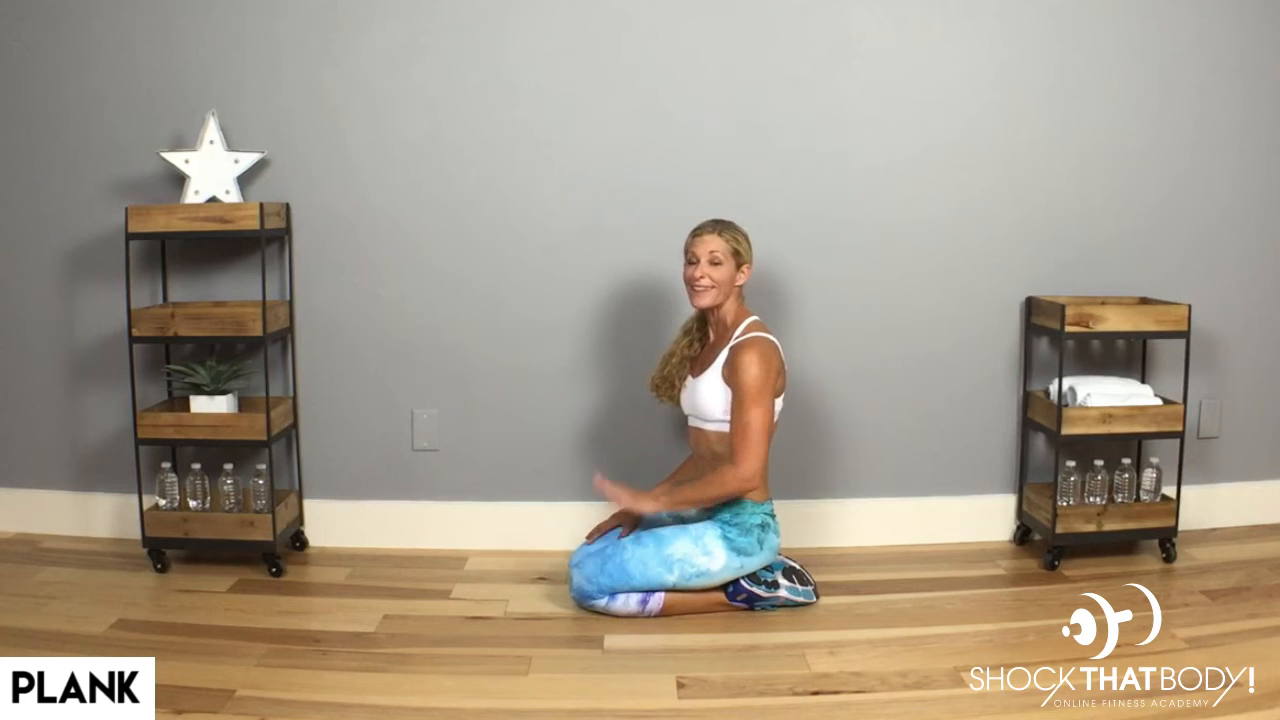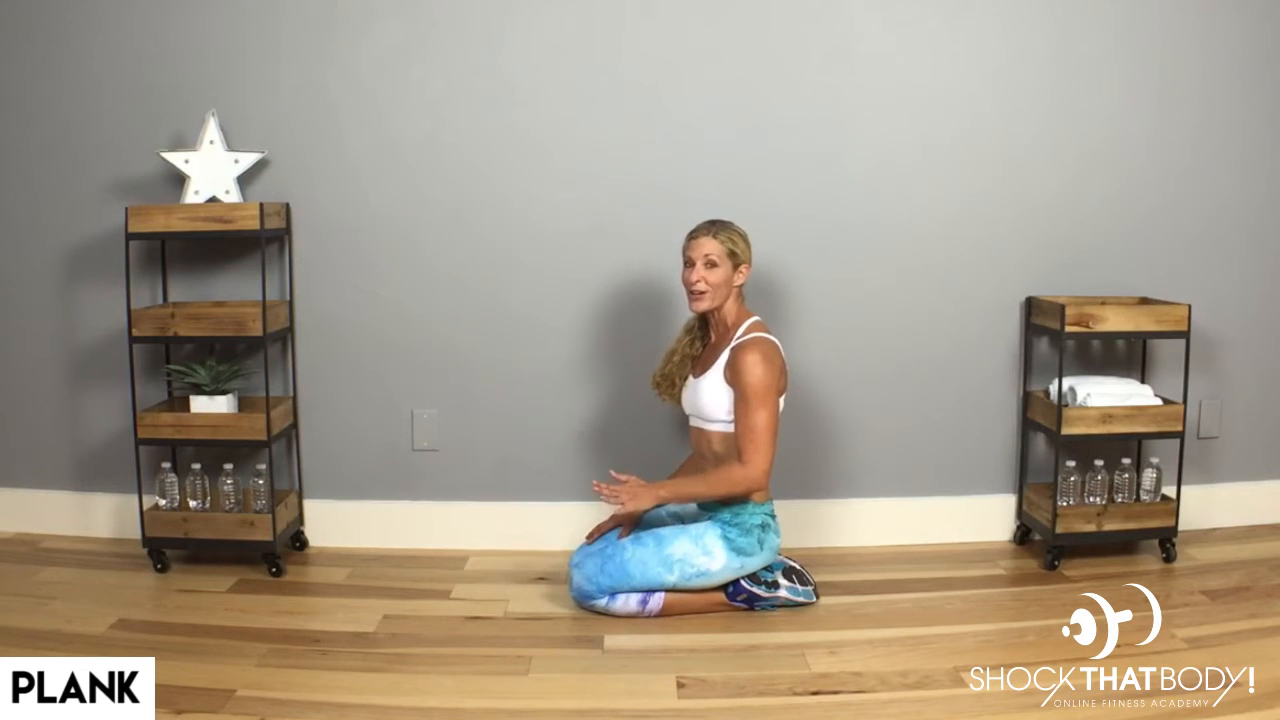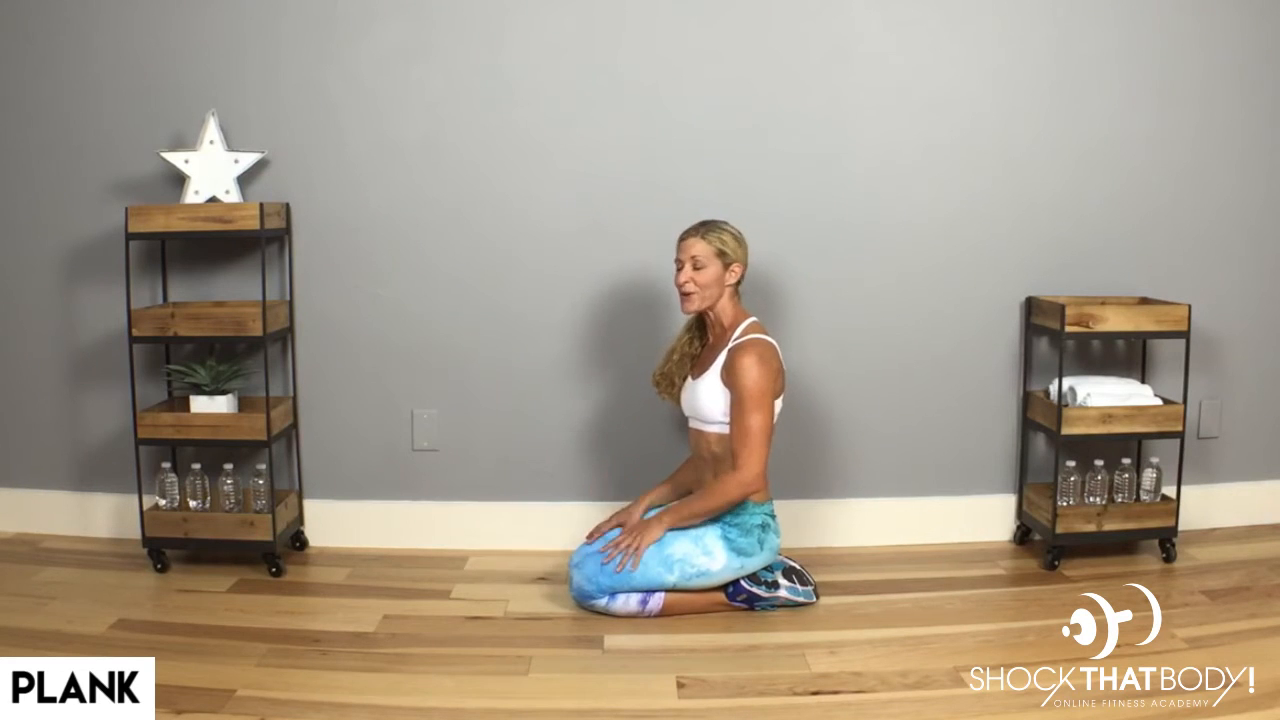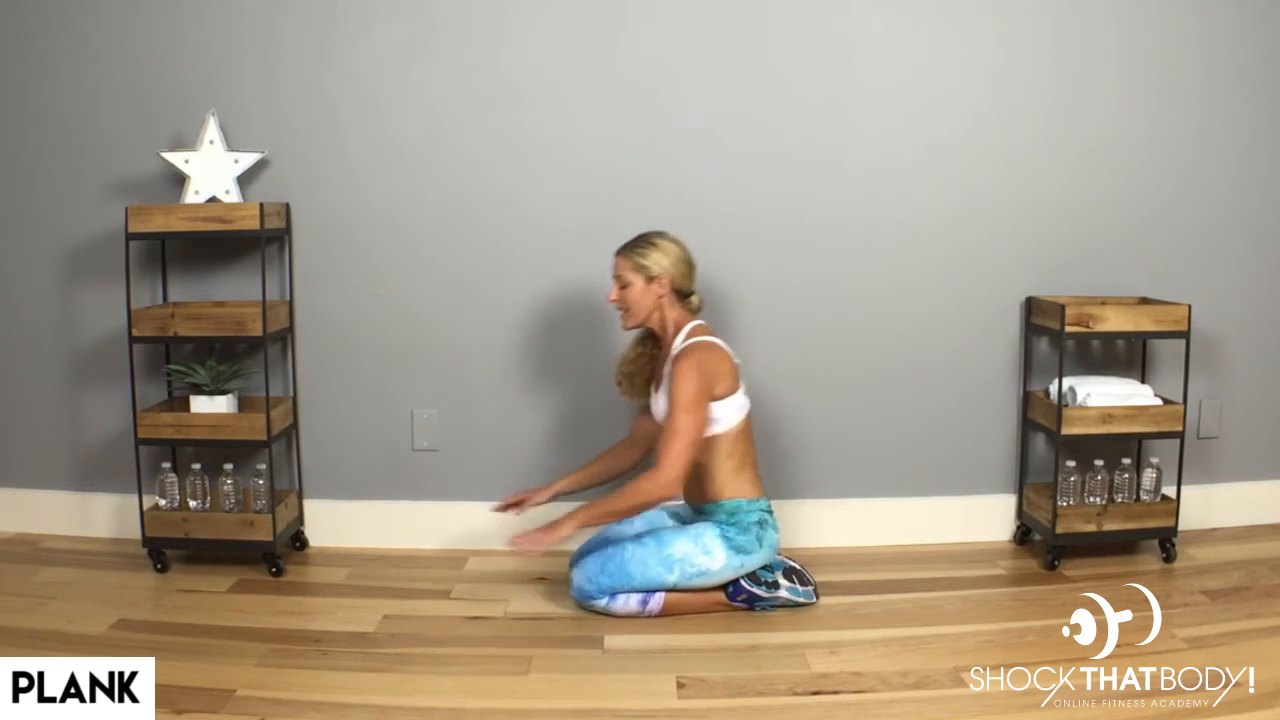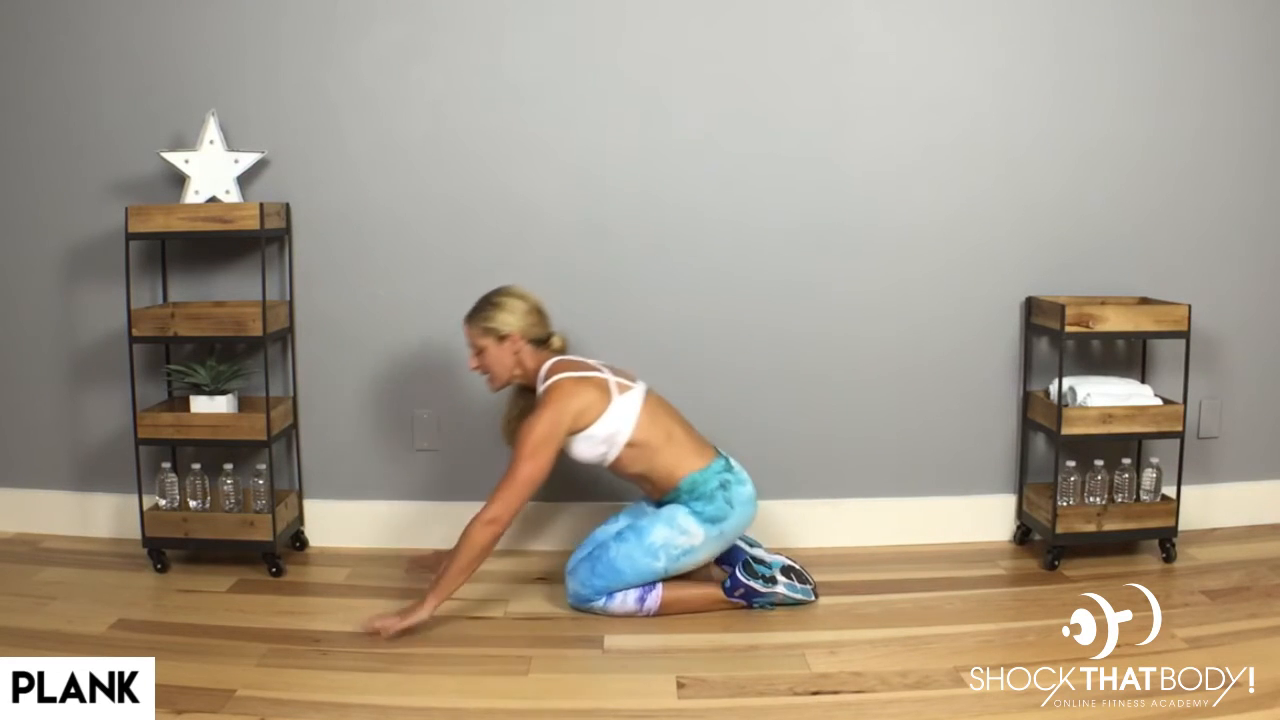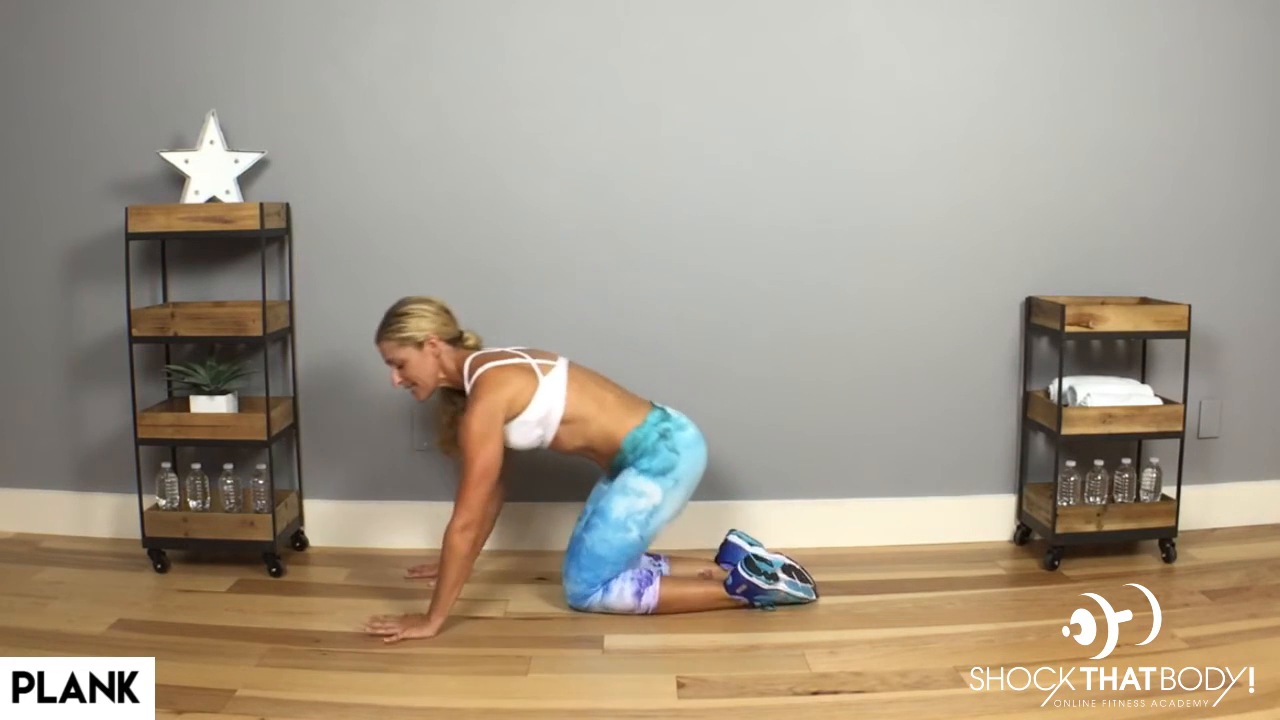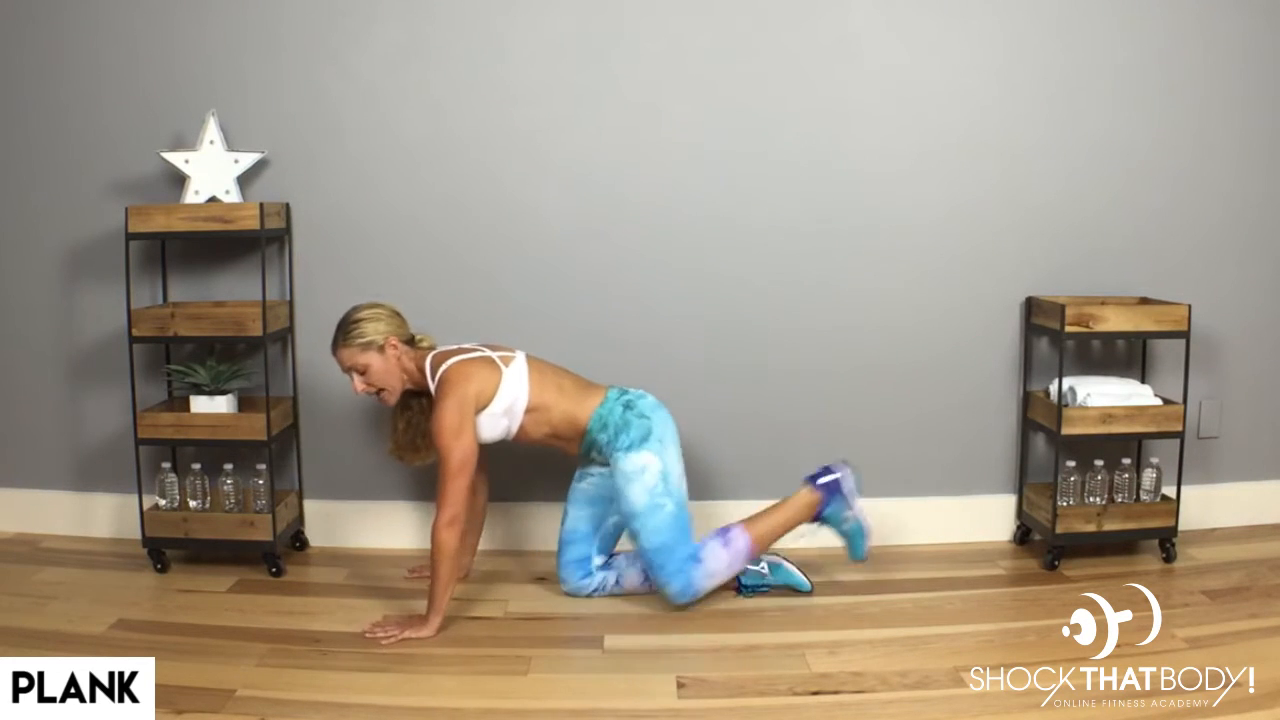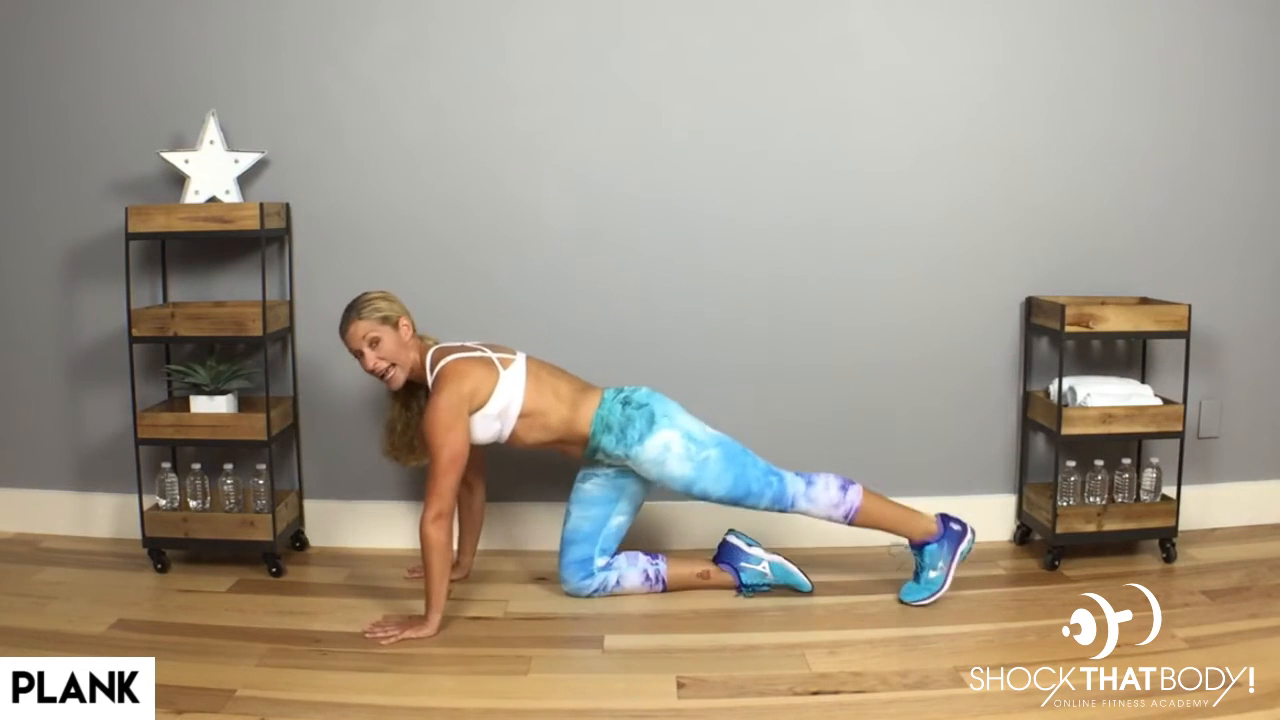
dt=0.4s
person 1, frame 1
left shoulder: (751, 351)
right shoulder: (704, 340)
left elbow: (745, 472)
left wrist: (655, 500)
right wrist: (643, 503)
left hip: (738, 528)
right hip: (708, 514)
left knee: (588, 582)
right knee: (587, 560)
left ankle: (742, 592)
right ankle: (752, 573)
person 1, frame 2
left shoulder: (752, 352)
right shoulder: (704, 340)
left elbow: (752, 472)
left wrist: (656, 493)
right wrist: (642, 503)
left hip: (739, 529)
right hip: (708, 514)
left knee: (588, 582)
right knee: (586, 560)
left ankle: (742, 592)
right ankle: (751, 573)
person 1, frame 3
left shoulder: (748, 355)
right shoulder: (704, 342)
left elbow: (746, 476)
left wrist: (660, 521)
right wrist: (646, 505)
left hip: (739, 529)
right hip: (710, 517)
left knee: (589, 582)
right knee: (588, 559)
left ankle: (742, 591)
right ankle: (749, 573)
person 1, frame 4
left shoulder: (694, 360)
right shoulder: (671, 348)
left elbow: (666, 480)
right elbow: (635, 446)
left wrist: (573, 521)
right wrist: (550, 489)
left hip: (737, 529)
right hip: (706, 517)
left knee: (591, 584)
right knee: (586, 562)
left ankle: (739, 591)
right ankle: (753, 565)
person 1, frame 5
left shoulder: (556, 403)
right shoulder: (561, 377)
left elbow: (495, 516)
right elbow: (515, 493)
left wrist: (427, 604)
right wrist: (460, 555)
left hip: (713, 500)
right hip: (696, 489)
left knee: (587, 587)
right knee: (585, 566)
left ankle: (739, 587)
right ankle: (733, 560)
person 1, frame 6
left shoulder: (486, 396)
right shoulder: (483, 371)
left elbow: (466, 521)
right elbow: (490, 492)
left wrist: (432, 619)
right wrist: (458, 563)
left hip: (663, 451)
right hip: (647, 448)
left knee: (586, 589)
right knee: (586, 569)
left ankle: (743, 587)
right ankle: (734, 561)
person 1, frame 7
left shoulder: (455, 389)
right shoulder: (448, 376)
left elbow: (449, 516)
right elbow: (473, 482)
left wrist: (432, 617)
right wrist: (460, 566)
left hip: (631, 426)
right hip: (606, 440)
left knee: (682, 587)
right knee: (580, 575)
left ankle: (822, 494)
right ankle: (741, 566)
person 1, frame 8
left shoulder: (447, 389)
right shoulder: (444, 372)
left elbow: (436, 513)
right elbow: (472, 480)
left wrist: (430, 618)
right wrist: (463, 561)
left hip: (634, 425)
right hip: (610, 451)
left knee: (776, 490)
right knee: (582, 576)
left ankle: (939, 532)
right ankle: (736, 567)
